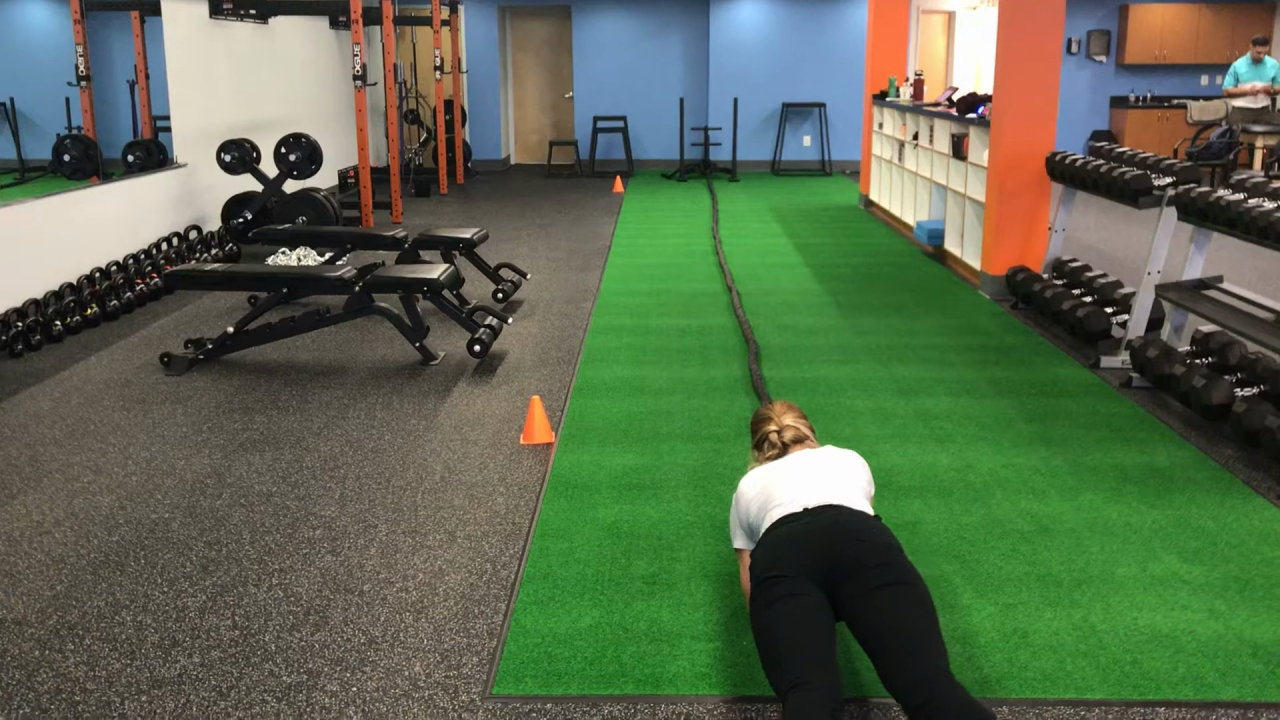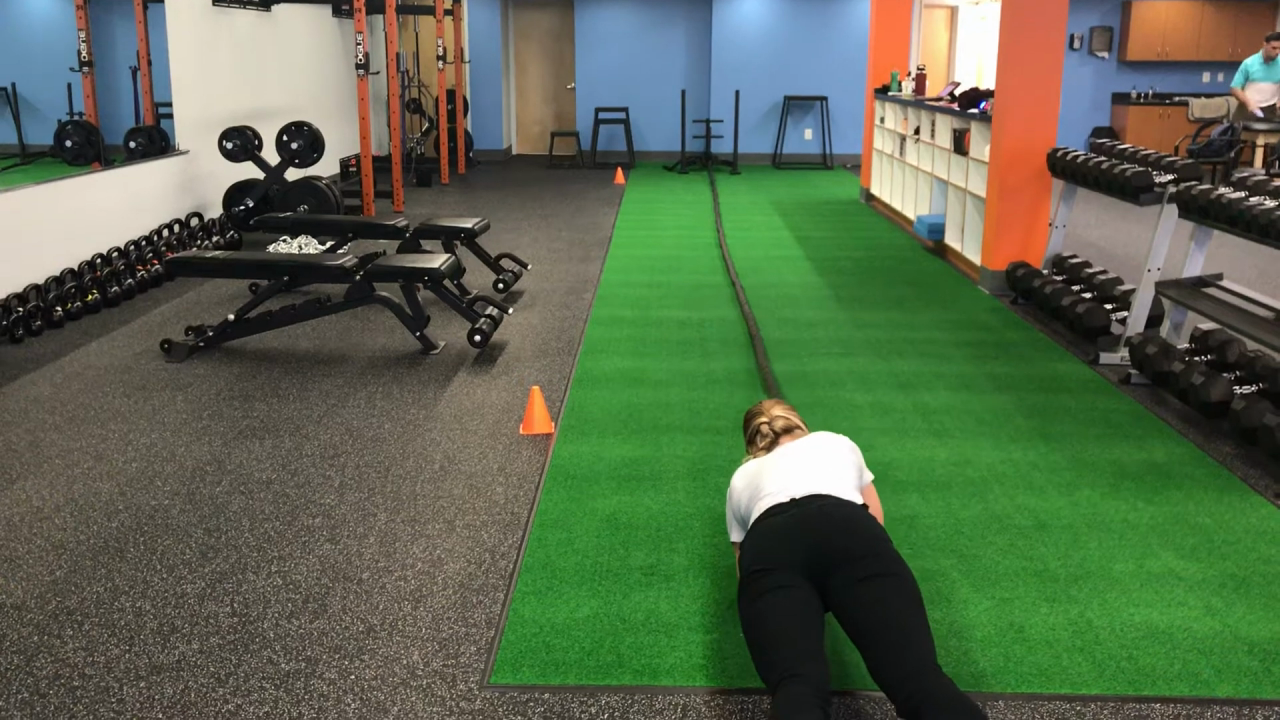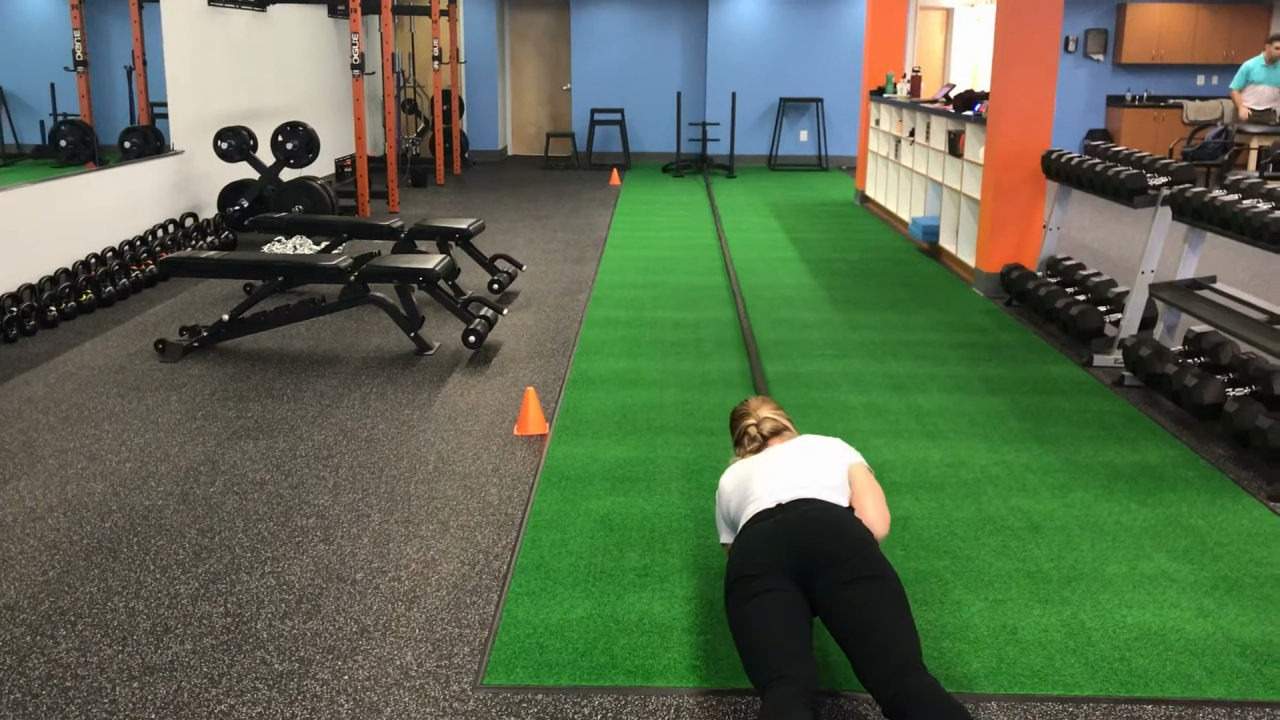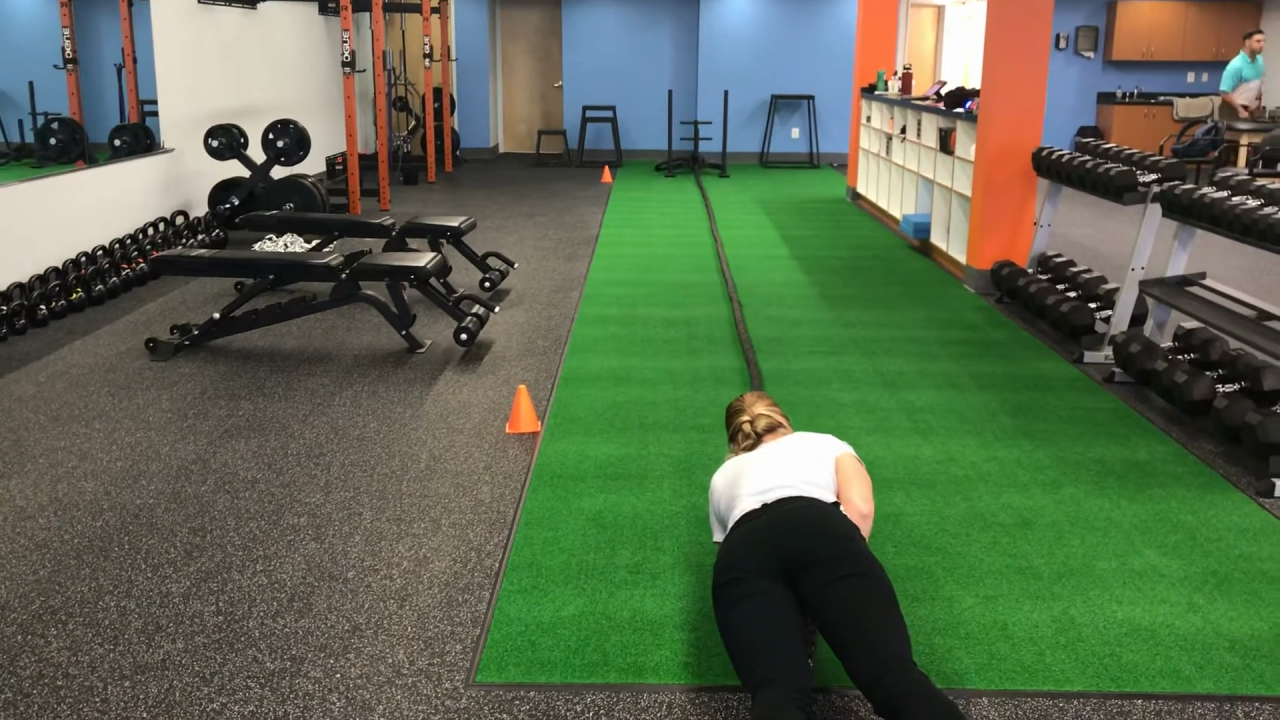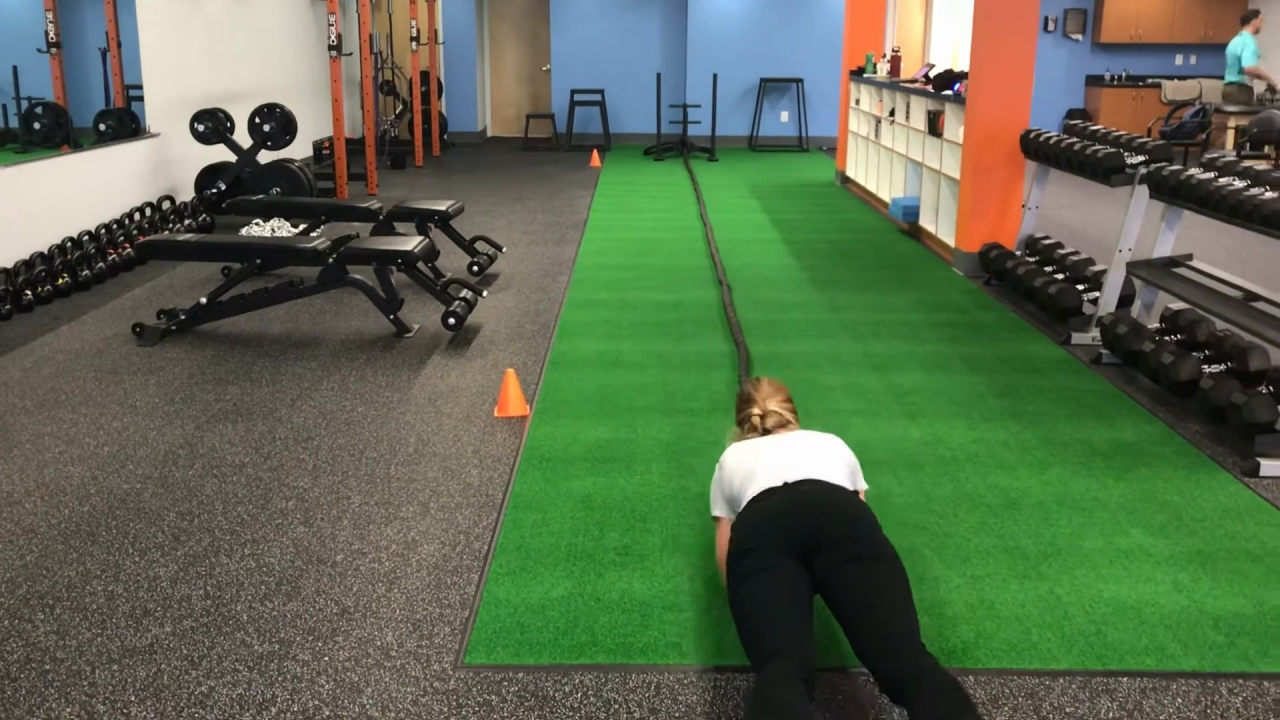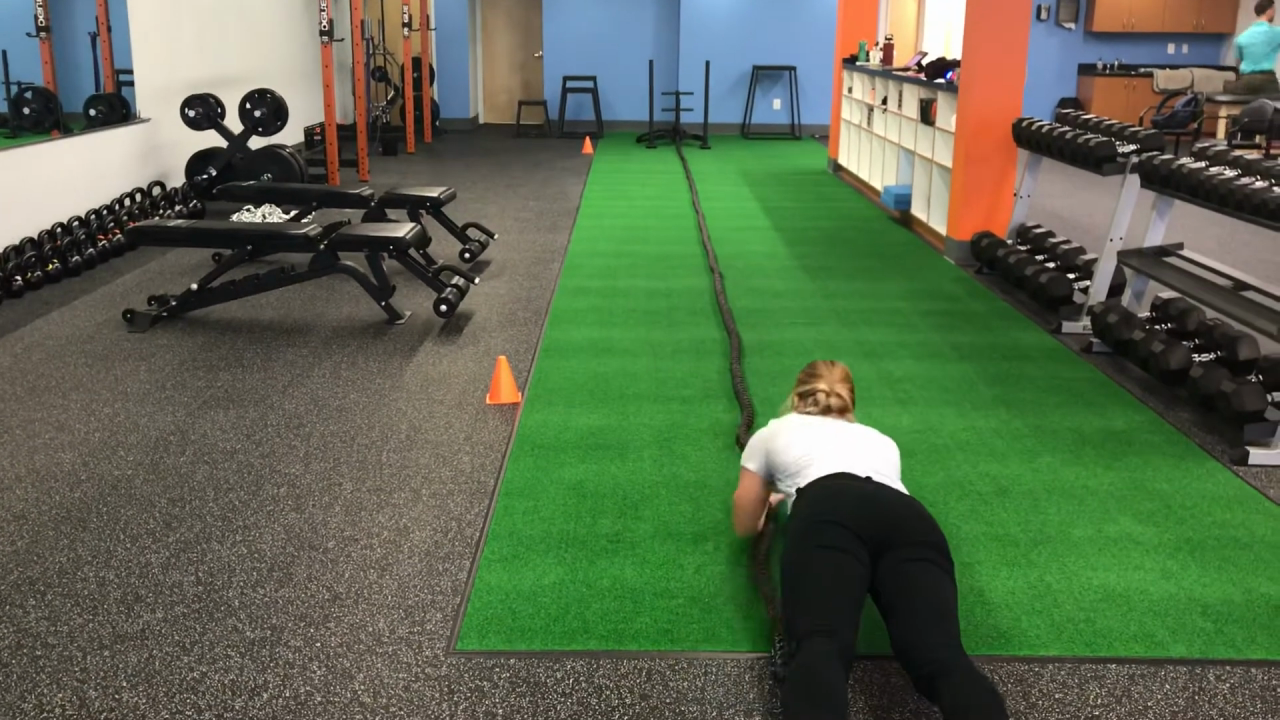
dt=0.5s
person 1, frame 1
left shoulder: (748, 485)
right shoulder: (848, 458)
left elbow: (751, 585)
left hip: (781, 559)
right hip: (862, 543)
right knee: (931, 684)
person 1, frame 2
left shoulder: (741, 477)
right shoulder: (837, 442)
right elbow: (874, 519)
left hip: (768, 547)
right hip: (848, 532)
left knee: (798, 692)
right knee: (919, 678)
person 1, frame 3
left shoulder: (730, 478)
right shoulder: (831, 447)
right elbow: (876, 524)
left hip: (757, 552)
right hip: (836, 536)
left knee: (787, 693)
right knee: (905, 679)
person 1, frame 4
left shoulder: (723, 476)
right shoulder: (825, 443)
right elbow: (859, 507)
left hip: (743, 554)
right hip: (823, 534)
right knee: (896, 678)
person 1, frame 5
left shoulder: (731, 457)
right shoulder: (830, 442)
left elbow: (730, 572)
left hip: (762, 529)
right hip: (841, 518)
left knee: (782, 670)
right knee: (905, 658)
person 1, frame 6
left shoulder: (774, 432)
right shoulder: (882, 440)
left elbow: (744, 525)
left wrist: (776, 498)
left hip: (827, 515)
right hip: (909, 521)
left knee: (821, 649)
right knee: (939, 657)
